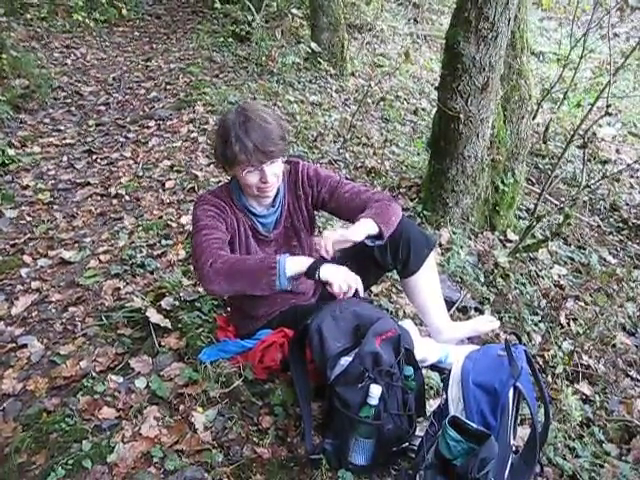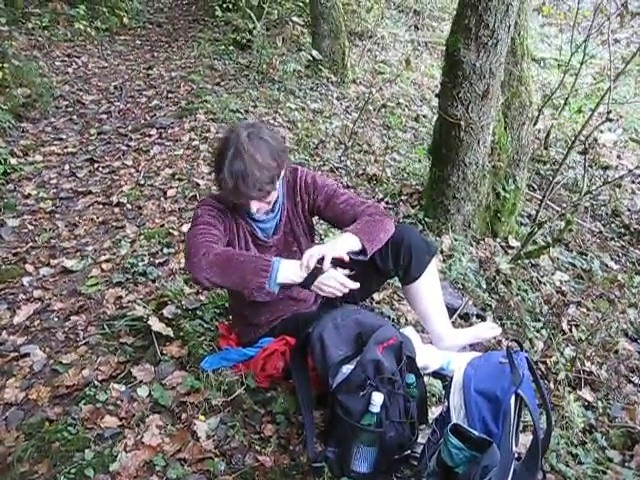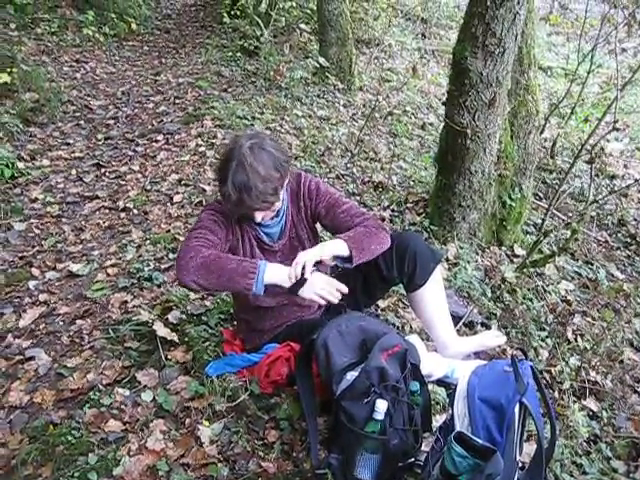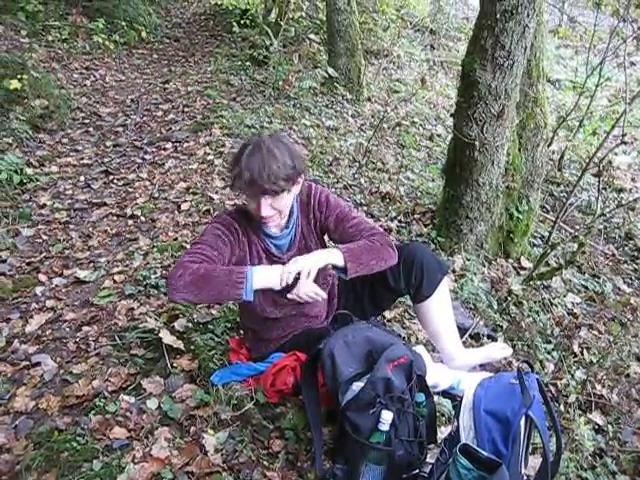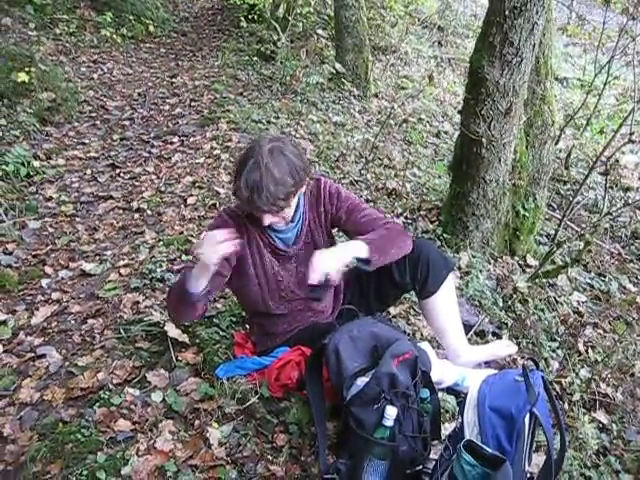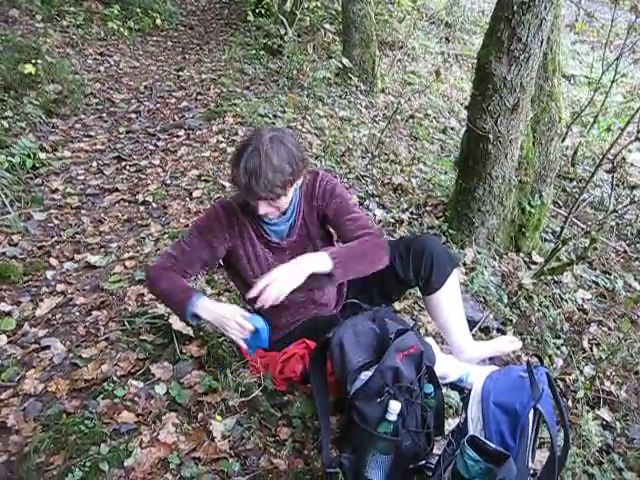
dt=0.5s
person 1, frame 1
left shoulder: (300, 177)
right shoulder: (214, 208)
left elbow: (386, 206)
right elbow: (212, 273)
left wrist: (355, 232)
right wrist: (307, 265)
left hip: (317, 285)
right hip: (271, 319)
left knee: (402, 232)
left ankle: (441, 330)
person 1, frame 2
left shoulder: (301, 183)
right shoulder: (214, 211)
left elbow: (380, 220)
right elbow: (201, 263)
left wrist: (339, 244)
right wrist: (301, 272)
left hip: (319, 291)
right hip: (273, 325)
left knee: (404, 239)
left ankle: (443, 337)
person 1, frame 3
left shoulder: (303, 188)
right shoulder: (220, 216)
left elbow: (375, 232)
right elbow: (189, 266)
left wrist: (327, 248)
right wrist: (287, 276)
left hip: (324, 295)
right hip: (280, 330)
left knee: (409, 246)
left ankle: (448, 345)
person 1, frame 4
left shoulder: (315, 200)
right shoulder: (231, 229)
left elbow: (384, 248)
right elbow: (180, 283)
left wrist: (323, 257)
right wrist: (271, 276)
left hip: (332, 303)
right hip: (287, 340)
left knee: (416, 258)
left ankle: (454, 357)
person 1, frame 5
left shoulder: (322, 193)
right shoulder: (232, 225)
left elbow: (399, 237)
right elbow: (179, 310)
left wrist: (347, 251)
right wrist: (204, 267)
left hip: (337, 299)
right hip: (293, 335)
left knee: (422, 254)
left ankle: (459, 353)
person 1, frame 6
left shoulder: (322, 188)
right shoulder: (226, 219)
left elbow: (375, 249)
right elbow: (161, 274)
left wrist: (310, 264)
right wrist: (208, 309)
left hip: (340, 293)
right hip: (293, 328)
left knee: (424, 250)
left ankle: (463, 349)
